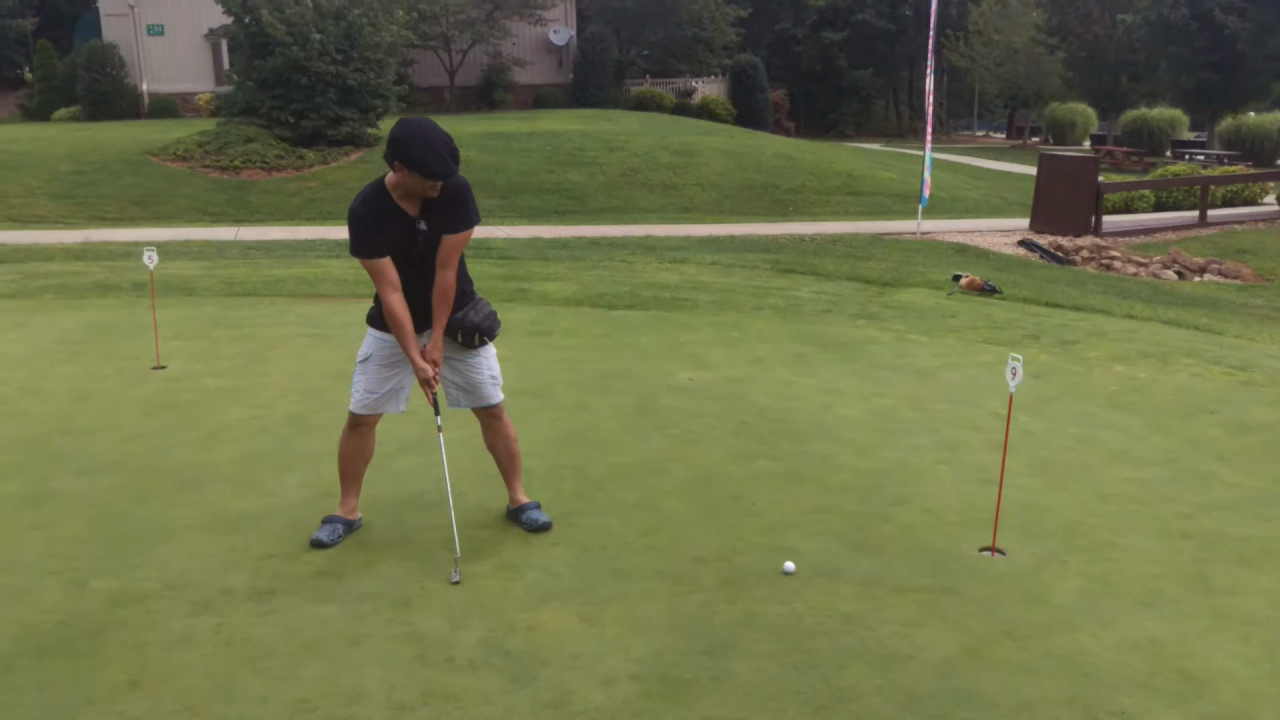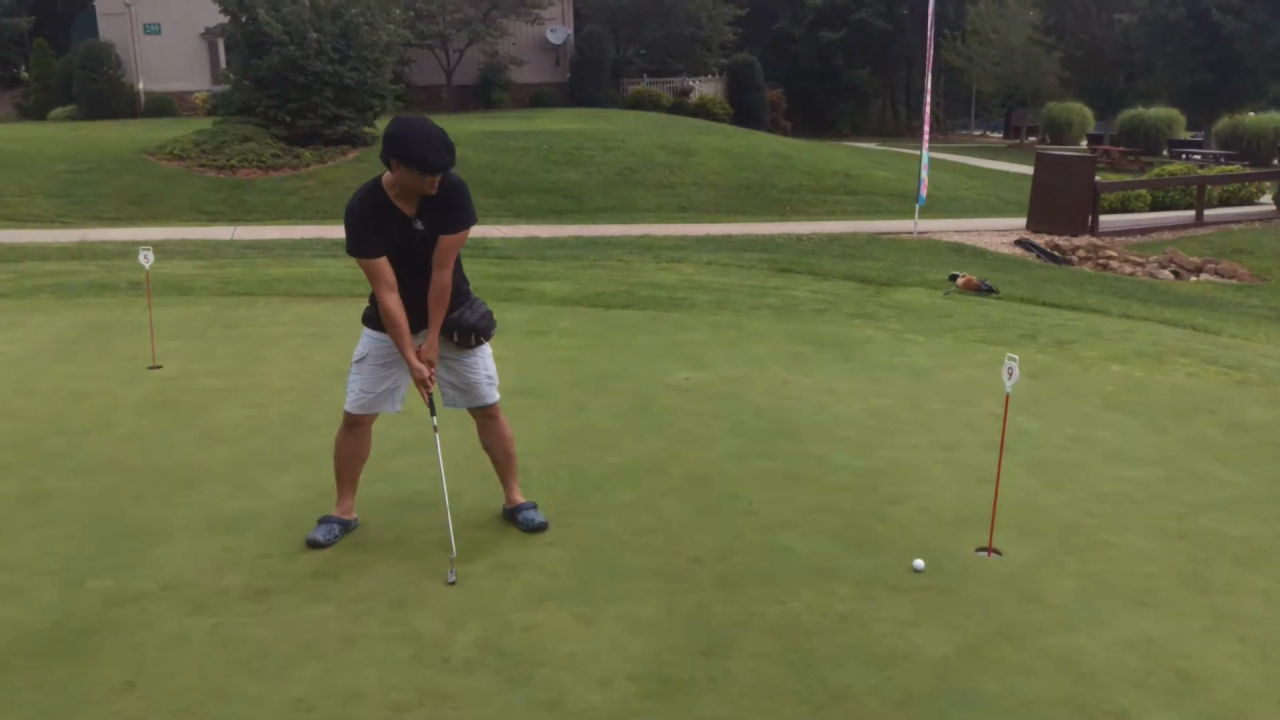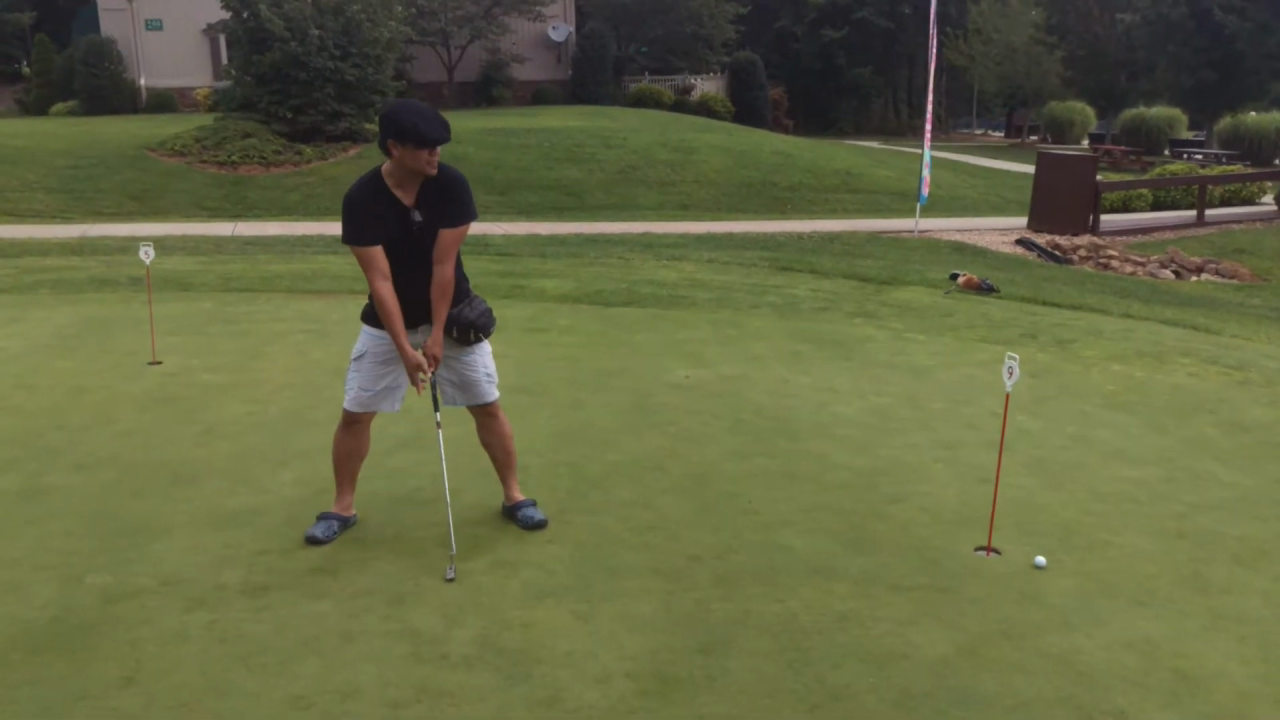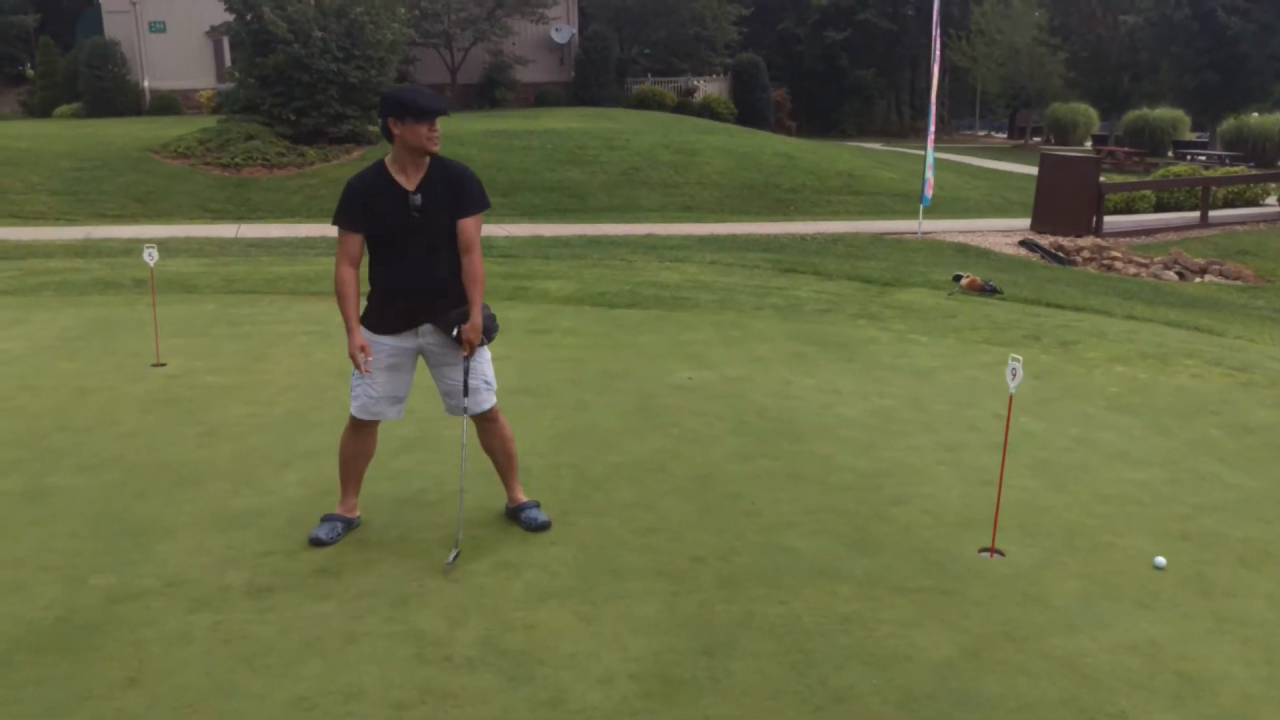
dt=0.3s
person 1, frame 1
left shoulder: (456, 191)
right shoulder: (366, 210)
left elbow: (447, 270)
right elbow: (390, 290)
left wrist: (437, 339)
right wrist: (414, 357)
left hip: (456, 316)
right hip: (393, 324)
left knee: (492, 408)
right knee: (361, 415)
left ankle: (518, 499)
right ankle: (347, 511)
person 1, frame 2
left shoulder: (453, 191)
right shoulder: (363, 209)
left elbow: (442, 271)
right elbow: (387, 291)
left wrist: (433, 340)
right wrist: (409, 358)
left hip: (453, 317)
right hip: (388, 324)
left knee: (488, 408)
right knee: (356, 415)
left ankle: (515, 499)
right ankle: (343, 511)
person 1, frame 3
left shoulder: (452, 185)
right shoulder: (361, 199)
left elbow: (444, 265)
right elbow: (379, 280)
left wrist: (437, 334)
right wrist: (404, 348)
left hip: (451, 313)
right hip: (388, 321)
left knee: (487, 405)
right knee: (355, 413)
left ankle: (513, 496)
right ankle: (342, 508)
person 1, frame 4
left shoulder: (458, 178)
right shoulder: (362, 188)
left elbow: (470, 252)
right elbow: (347, 265)
left wrist: (476, 314)
right wrist: (353, 330)
left hip: (450, 320)
right hip: (386, 327)
left knee: (486, 410)
right knee: (362, 418)
left ankle: (517, 498)
right ankle: (347, 509)
